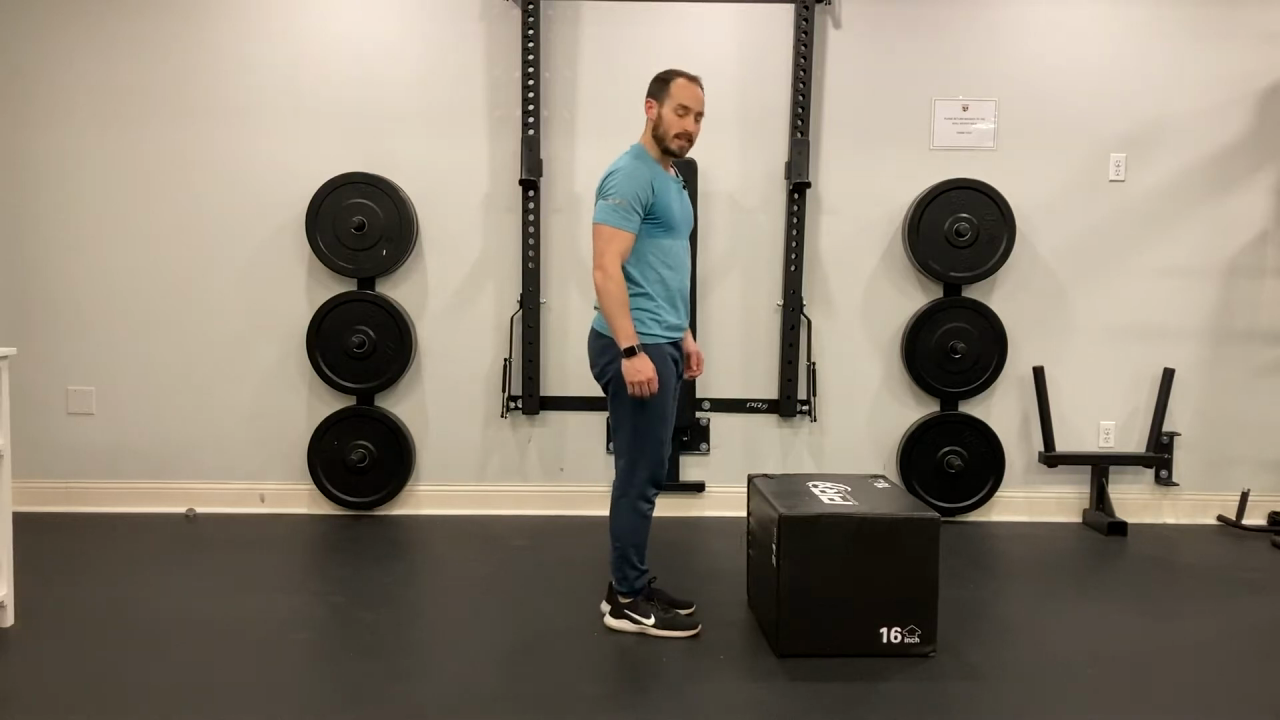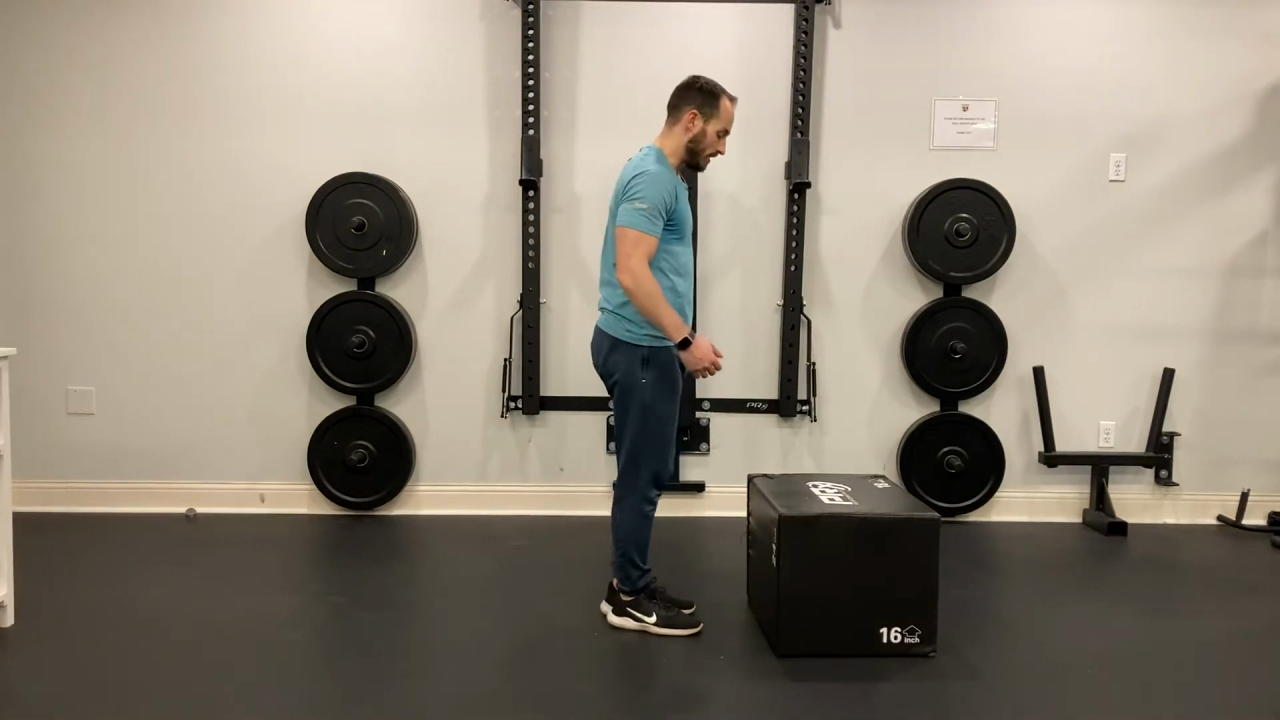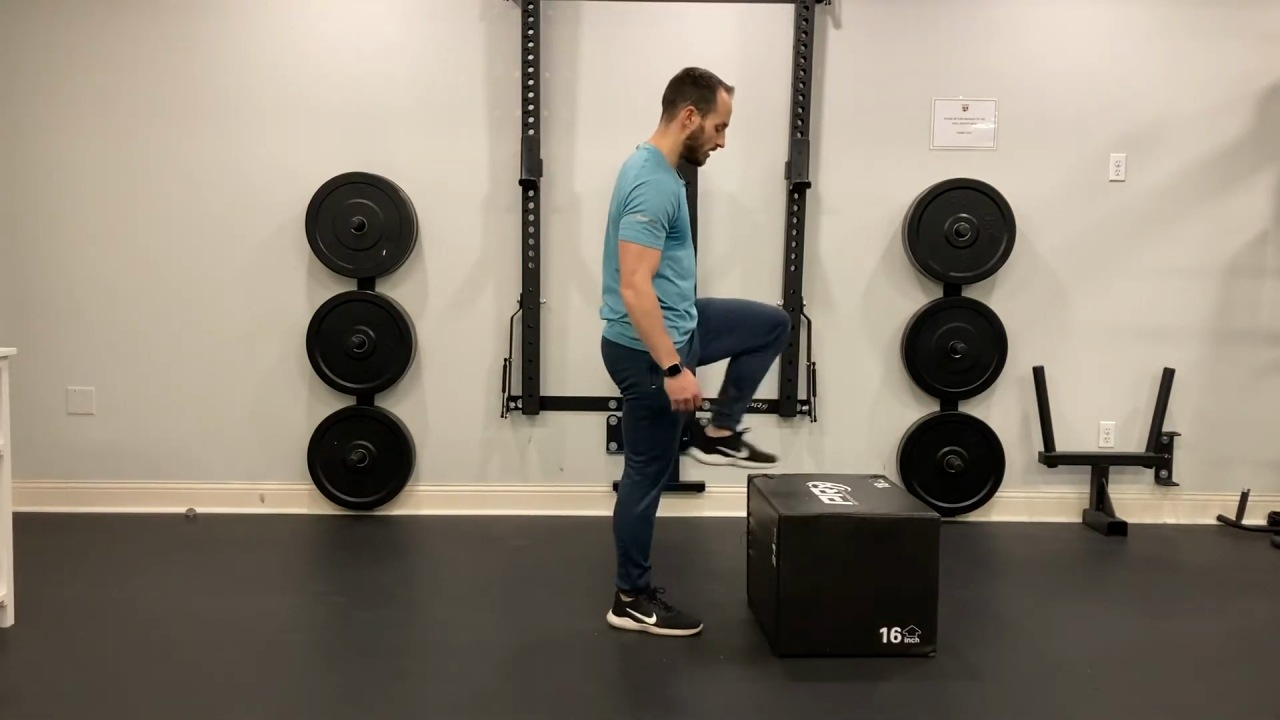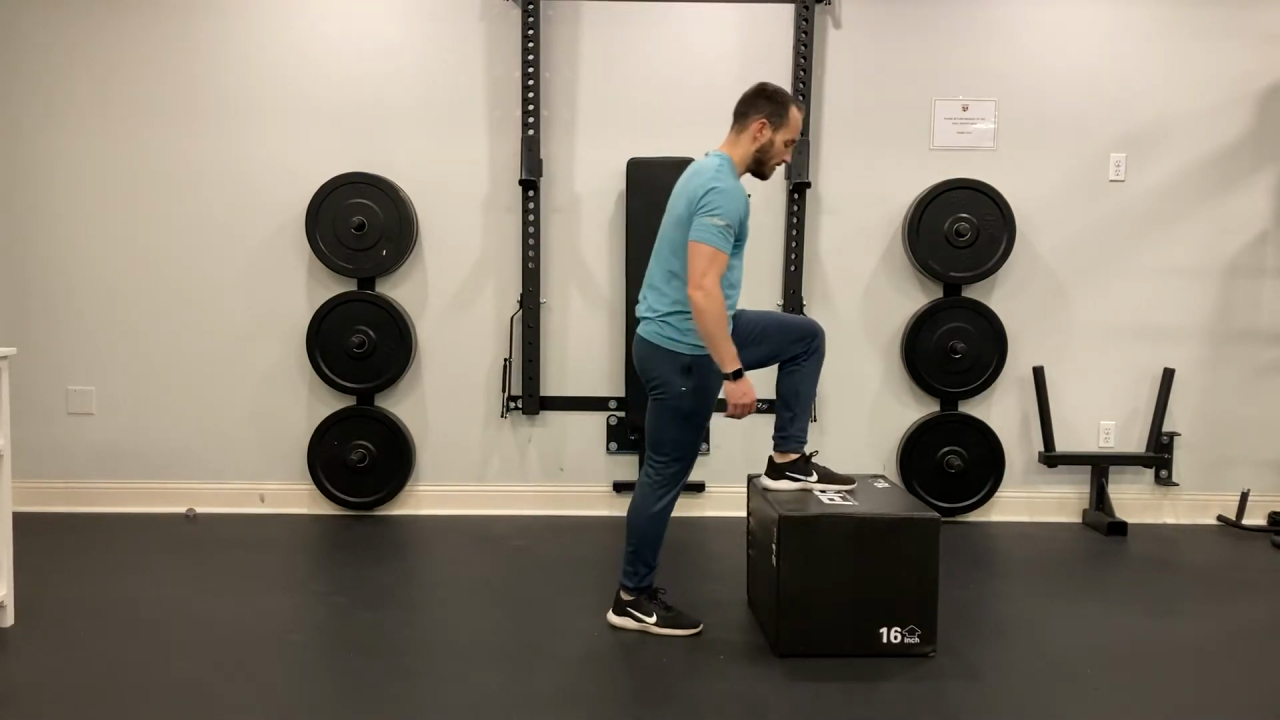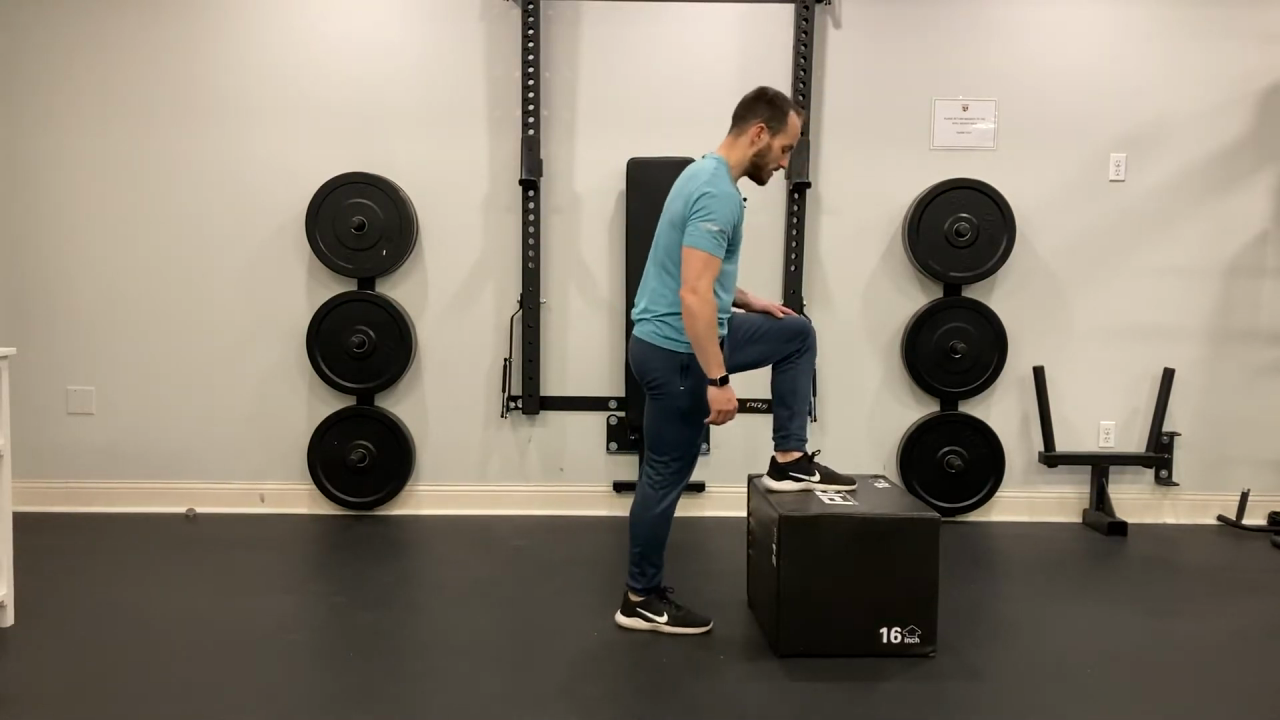
dt=1s
person 1, frame 1
left shoulder: (670, 179)
right shoulder: (630, 176)
right elbow: (607, 270)
left wrist: (682, 336)
right wrist: (631, 350)
left hip: (660, 345)
right hip: (637, 348)
left knee: (648, 472)
right knee: (640, 474)
left ankle: (630, 585)
right ankle: (628, 600)
person 1, frame 2
left shoulder: (660, 175)
right shoulder: (652, 178)
right elbow: (632, 273)
right wrist: (686, 339)
left hip: (644, 346)
right hip: (640, 350)
left knee: (647, 473)
right knee: (643, 476)
left ankle: (628, 583)
right ankle: (630, 598)
person 1, frame 3
left shoulder: (652, 168)
right shoulder: (653, 184)
right elbow: (635, 287)
right wrist: (672, 368)
left hip: (678, 324)
right hip: (648, 348)
left knee: (773, 324)
right knee: (648, 473)
left ankle: (717, 432)
right ankle: (631, 599)
person 1, frame 4
left shoulder: (708, 172)
right shoulder: (724, 191)
right elbow: (702, 290)
left wrist: (726, 357)
right wrist: (734, 373)
left hip: (685, 335)
right hip: (681, 351)
left knee: (805, 336)
right knee: (666, 474)
left ankle: (788, 461)
right ankle: (633, 598)
person 1, frame 5
left shoulder: (705, 174)
right shoulder: (718, 194)
right elbow: (694, 295)
left wrist: (750, 302)
right wrist: (718, 380)
left hip: (680, 338)
right hip: (674, 351)
left knee: (796, 334)
right knee: (666, 474)
left ankle: (790, 461)
right ankle: (640, 600)
